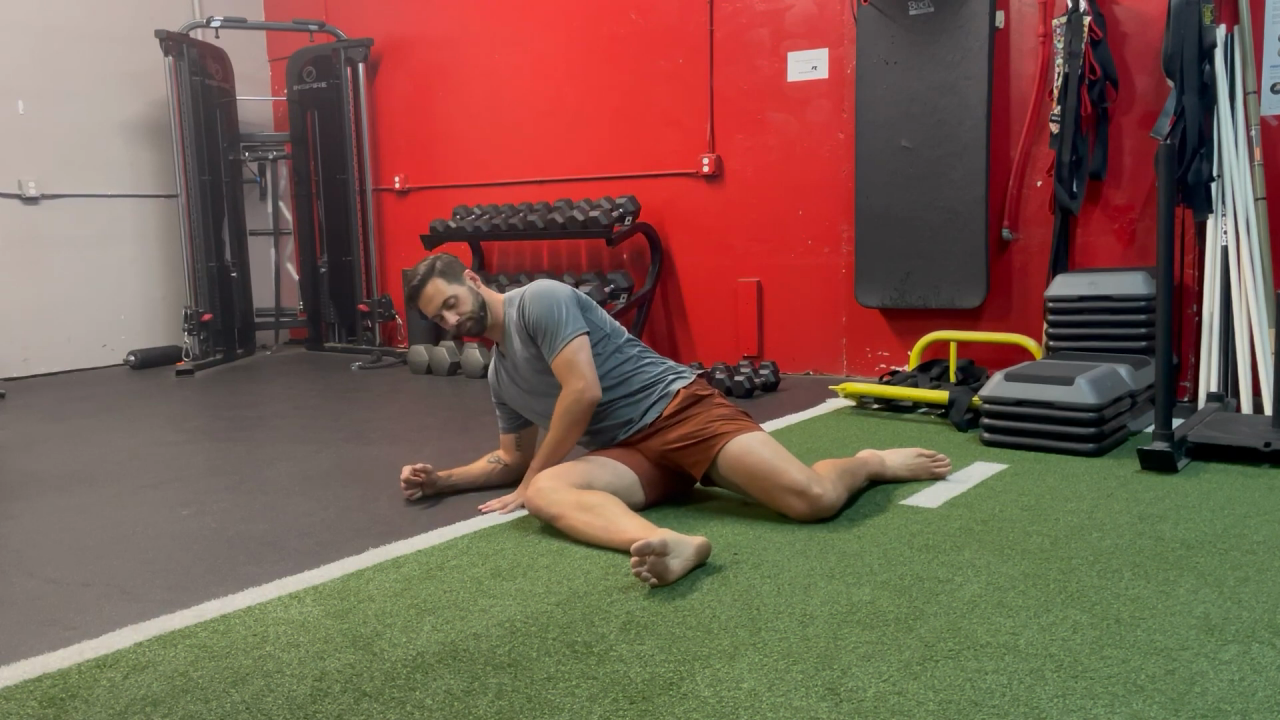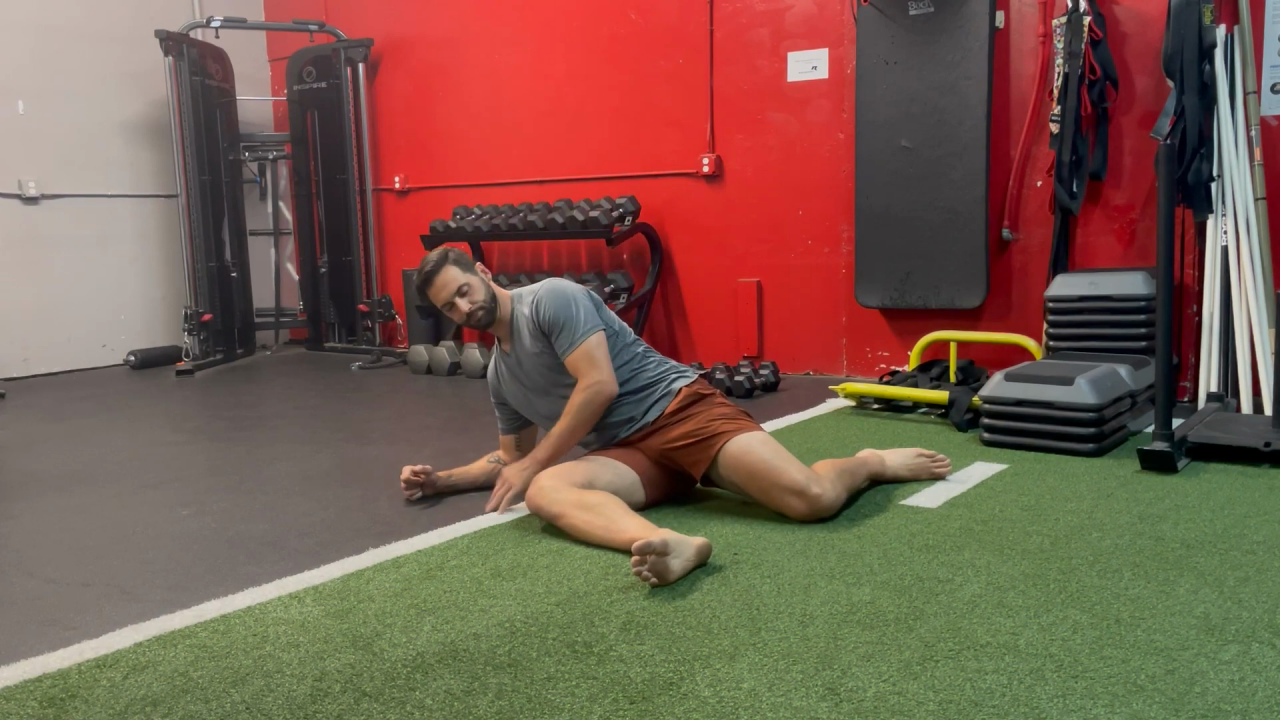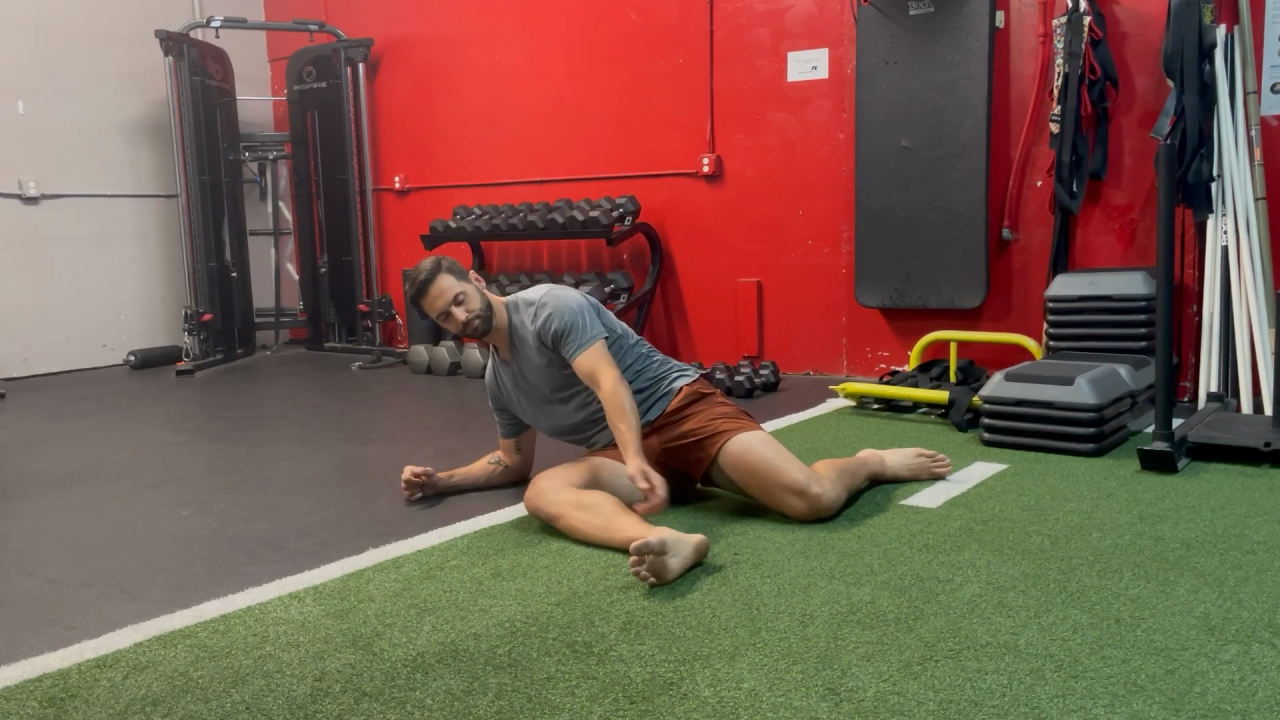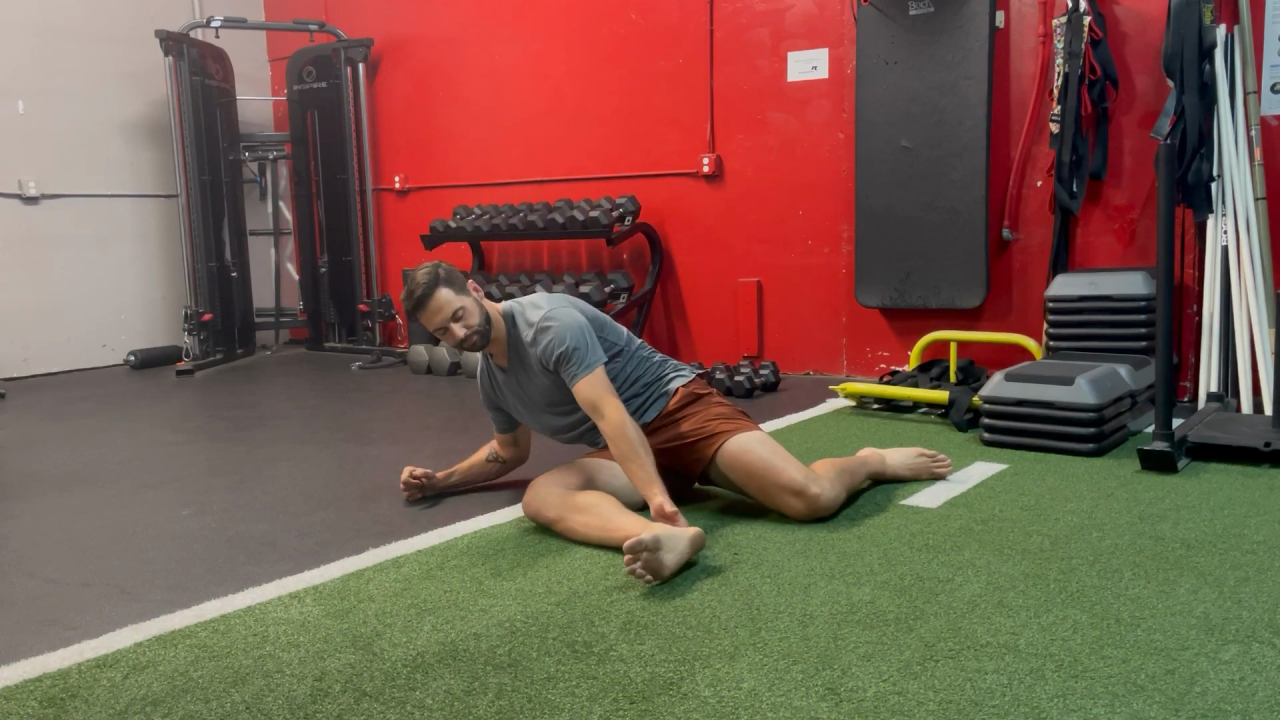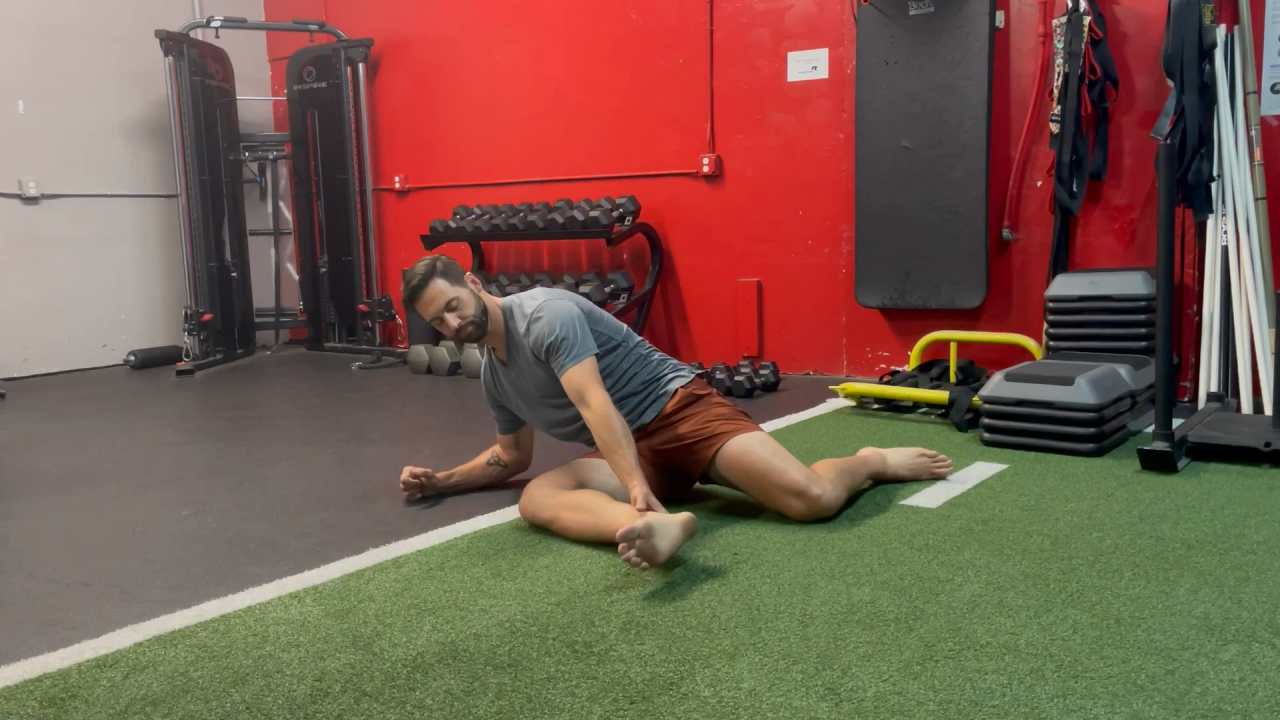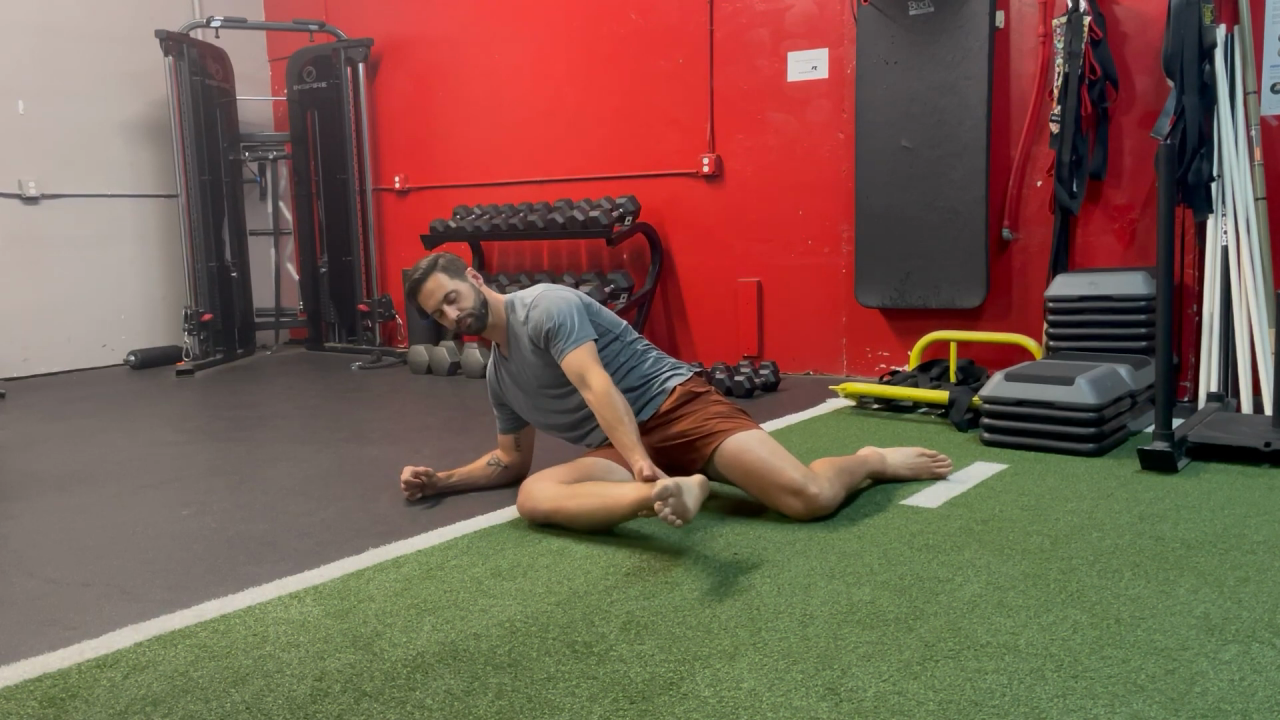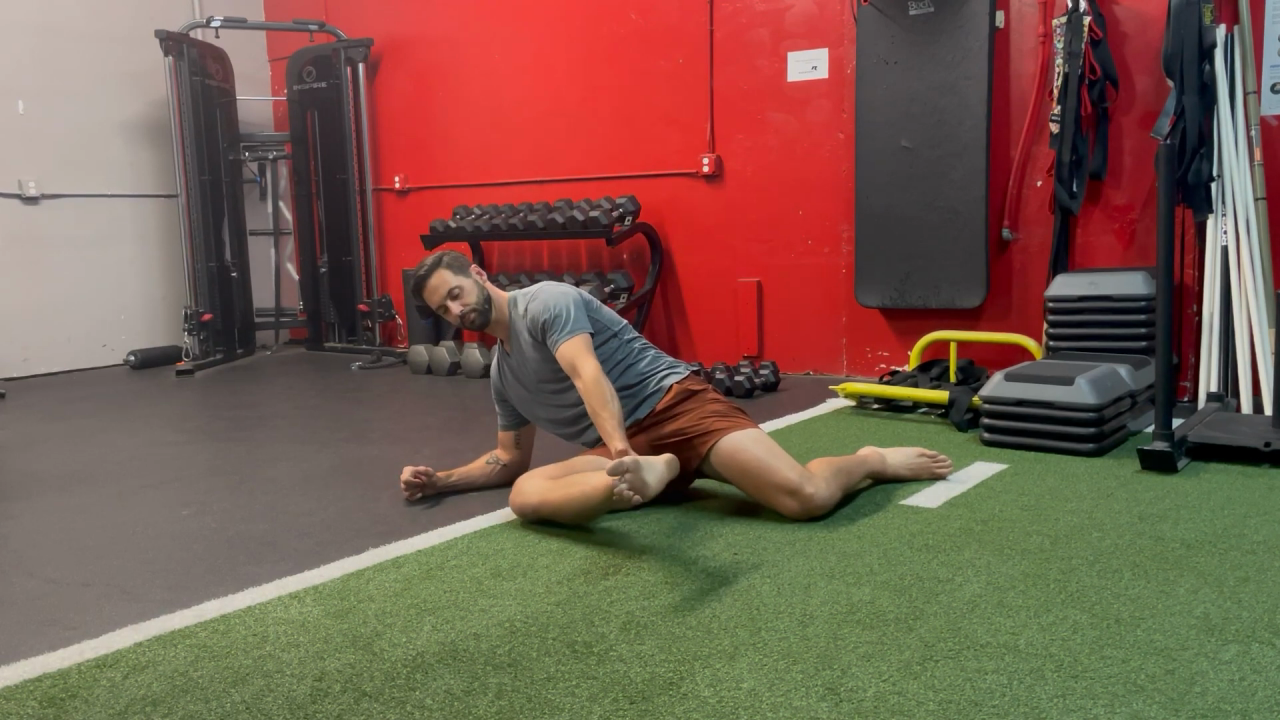
dt=0.4s
person 1, frame 1
left shoulder: (540, 300)
right shoulder: (499, 376)
left elbow: (583, 393)
right elbow: (512, 458)
left wrist: (531, 479)
right wrist: (440, 479)
left hip: (678, 410)
right hip: (628, 452)
left knee: (814, 498)
right knee: (546, 493)
left ankle: (873, 463)
right ankle: (664, 544)
person 1, frame 2
left shoulder: (550, 299)
right shoulder: (500, 374)
left elbow: (601, 384)
right elbow: (509, 458)
left wrist: (534, 463)
right wrist: (440, 479)
left hip: (678, 409)
right hip: (627, 453)
left knee: (813, 497)
right knee: (544, 492)
left ankle: (874, 463)
right ankle: (667, 544)
person 1, frame 3
left shoulder: (550, 307)
right shoulder: (497, 379)
left elbow: (610, 384)
right elbow: (514, 461)
left wrist: (636, 462)
right wrist: (441, 480)
left hip: (679, 407)
right hip: (622, 448)
left knee: (813, 497)
right knee: (542, 492)
left ankle: (873, 463)
right ankle: (667, 541)
person 1, frame 4
left shoulder: (550, 322)
right shoulder: (489, 377)
left elbow: (612, 414)
right elbow: (509, 452)
left wrist: (659, 499)
right wrist: (438, 480)
left hip: (677, 409)
right hip: (623, 452)
left knee: (811, 497)
right knee: (540, 497)
left ankle: (873, 462)
right ankle: (669, 541)
person 1, frame 5
left shoulder: (546, 314)
right shoulder: (493, 376)
left elbow: (595, 404)
right elbow: (511, 457)
left wrist: (639, 491)
right wrist: (439, 480)
left hip: (677, 408)
right hip: (627, 451)
left knee: (812, 498)
right knee: (536, 499)
left ankle: (873, 462)
right ankle: (660, 526)
person 1, frame 6
left shoulder: (546, 307)
right shoulder: (498, 375)
left elbow: (596, 386)
right elbow: (511, 460)
left wrist: (642, 462)
right wrist: (440, 480)
left hip: (677, 406)
right hip: (619, 449)
left knee: (810, 496)
right knee: (533, 496)
left ankle: (874, 461)
right ankle: (668, 489)
person 1, frame 7
left shoulder: (547, 303)
right shoulder: (501, 372)
left elbow: (590, 376)
right elbow: (511, 458)
left wrist: (622, 450)
right wrist: (440, 479)
left hip: (674, 405)
right hip: (620, 448)
left knee: (805, 497)
right knee: (524, 493)
left ankle: (871, 461)
